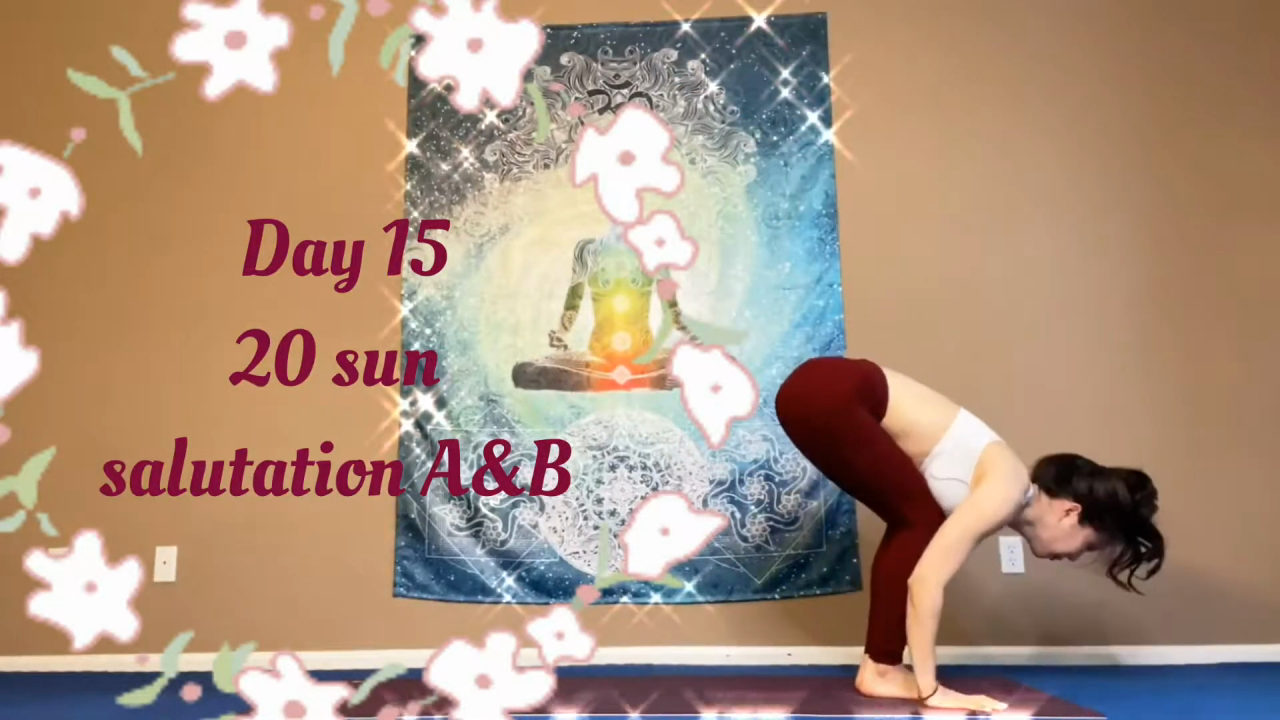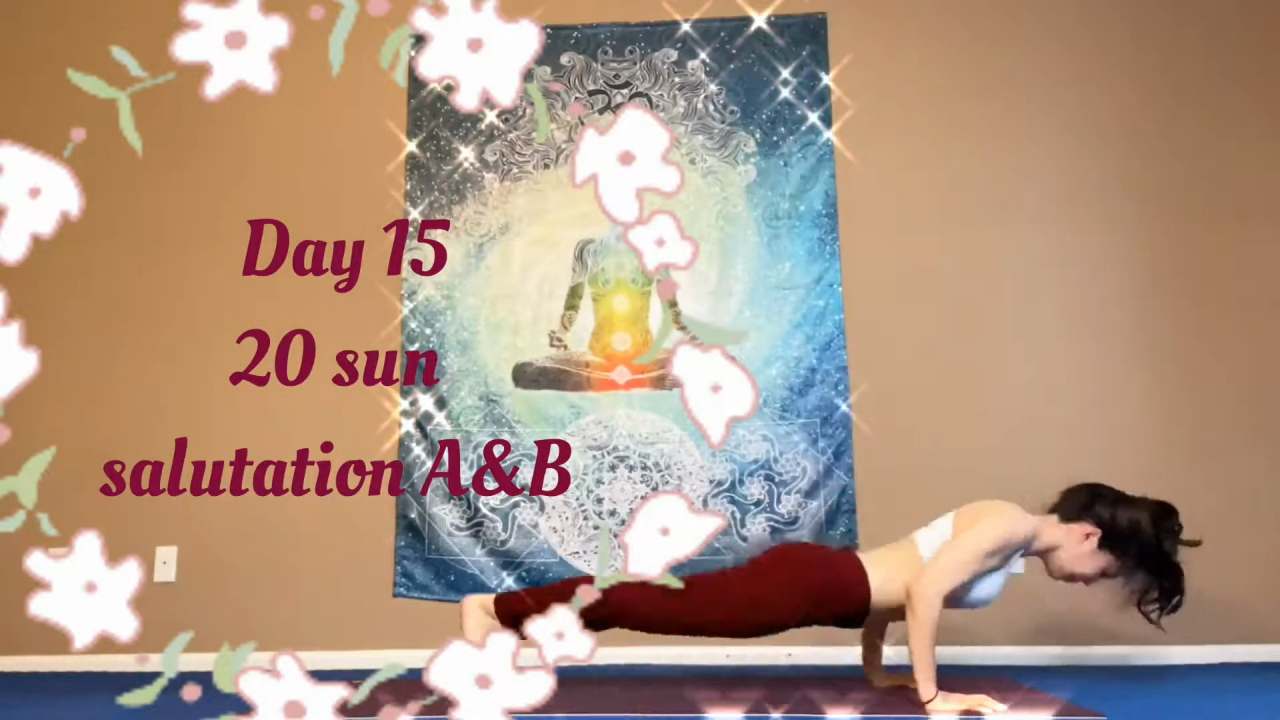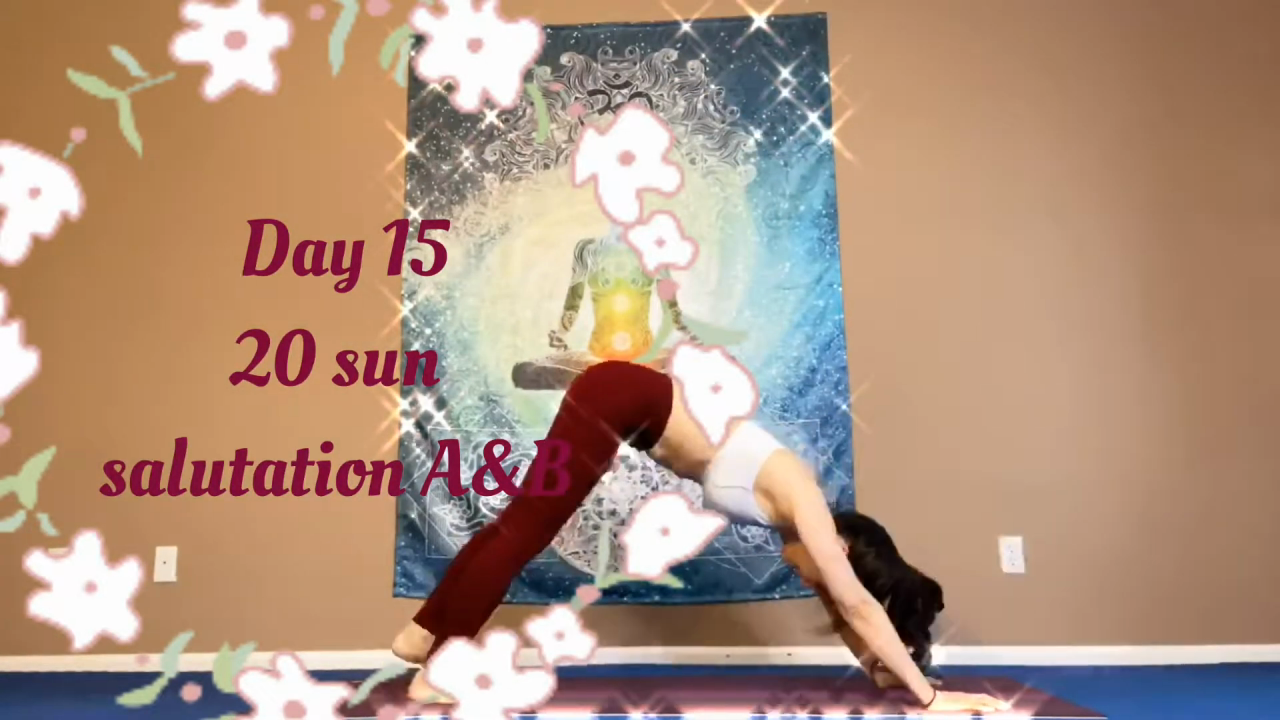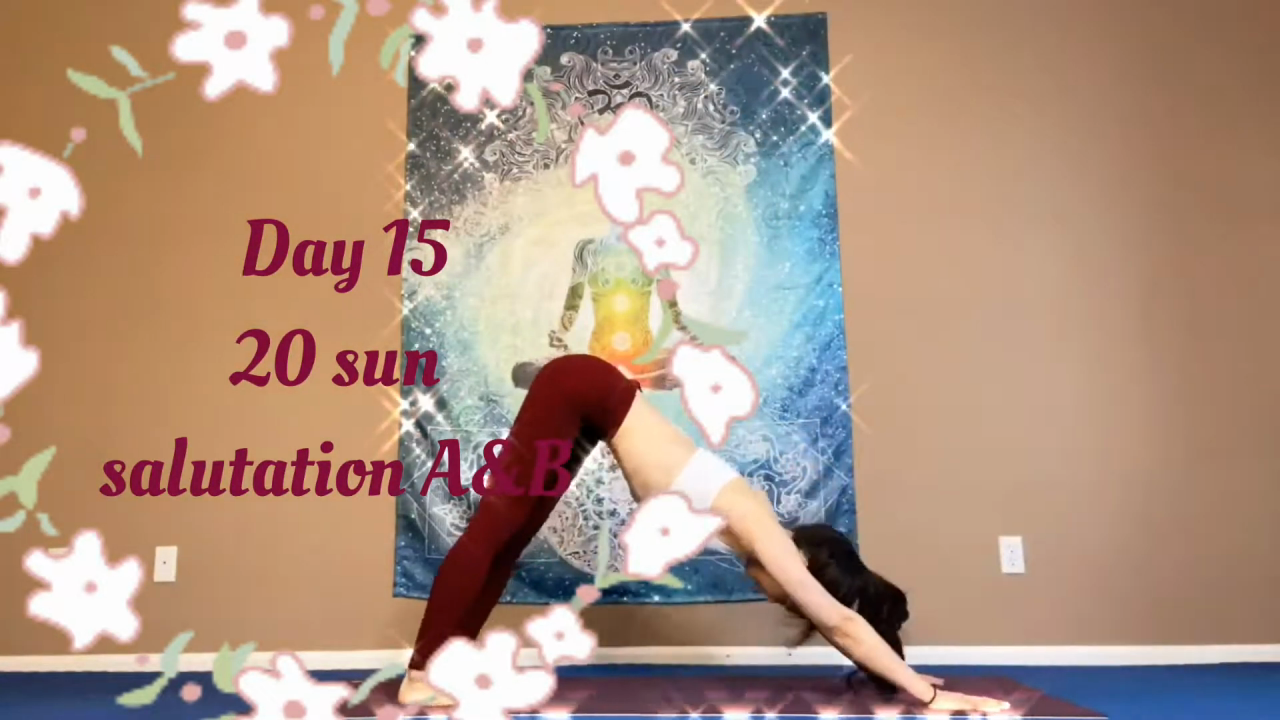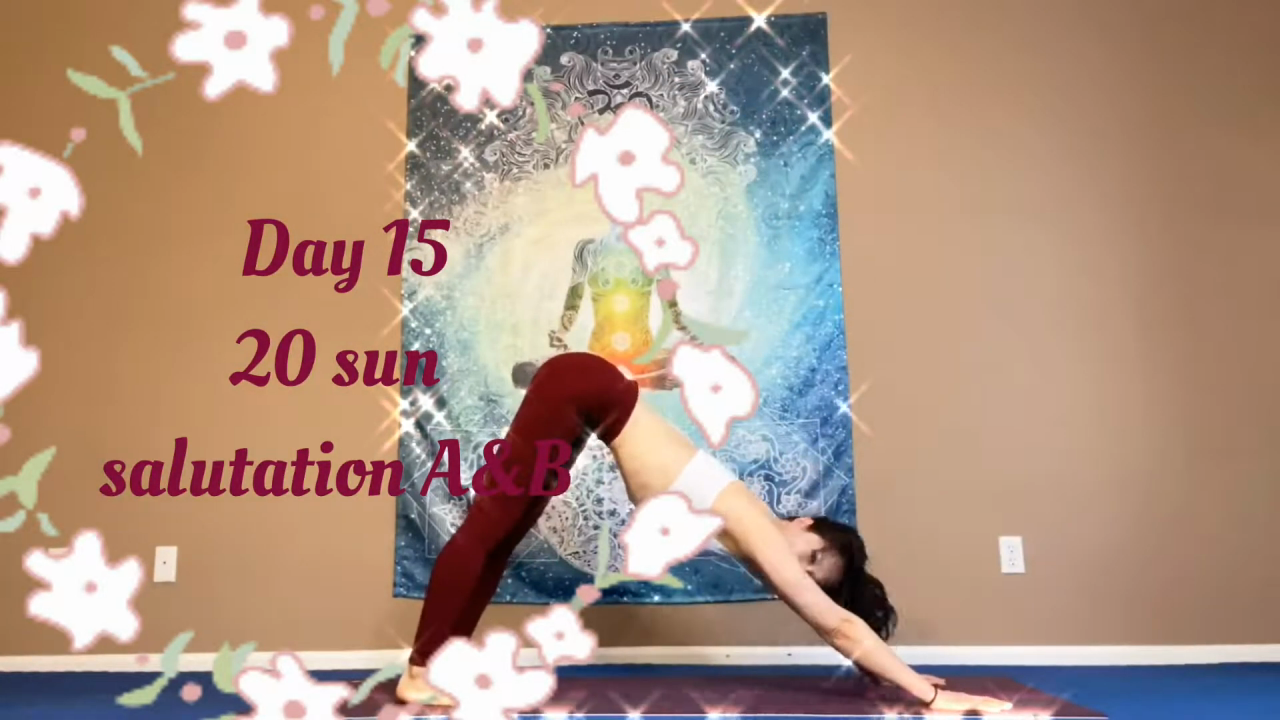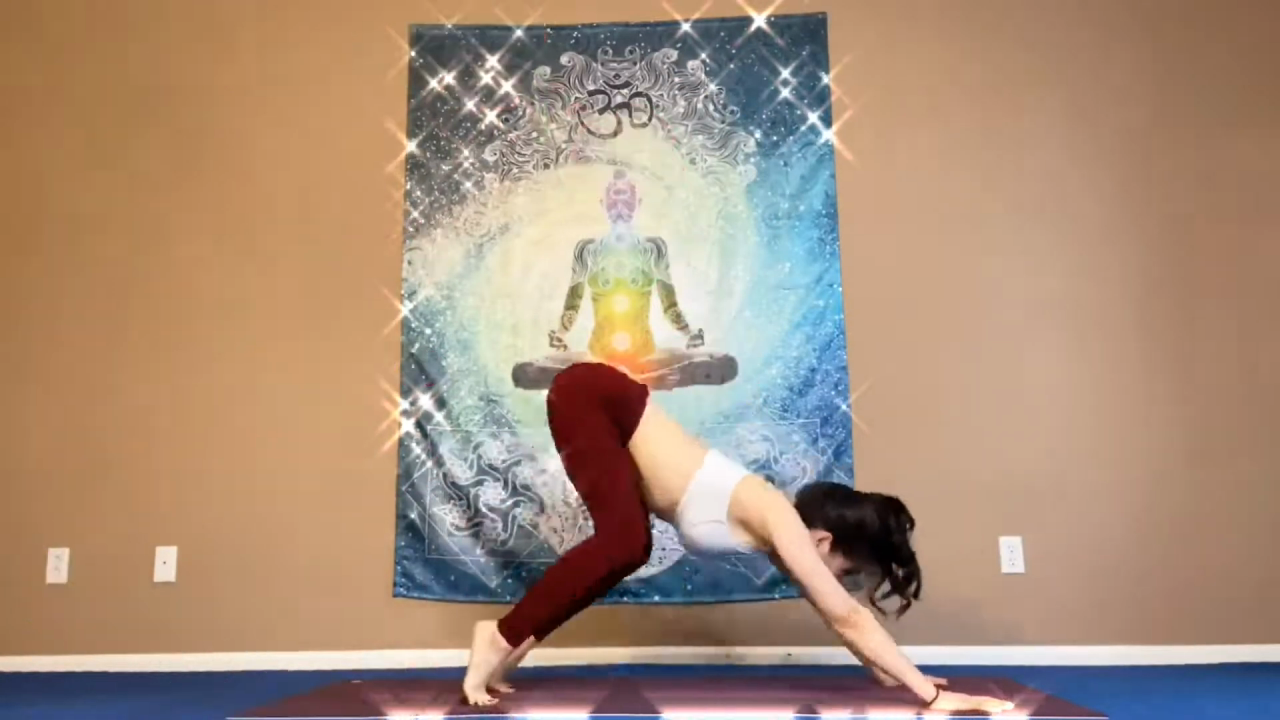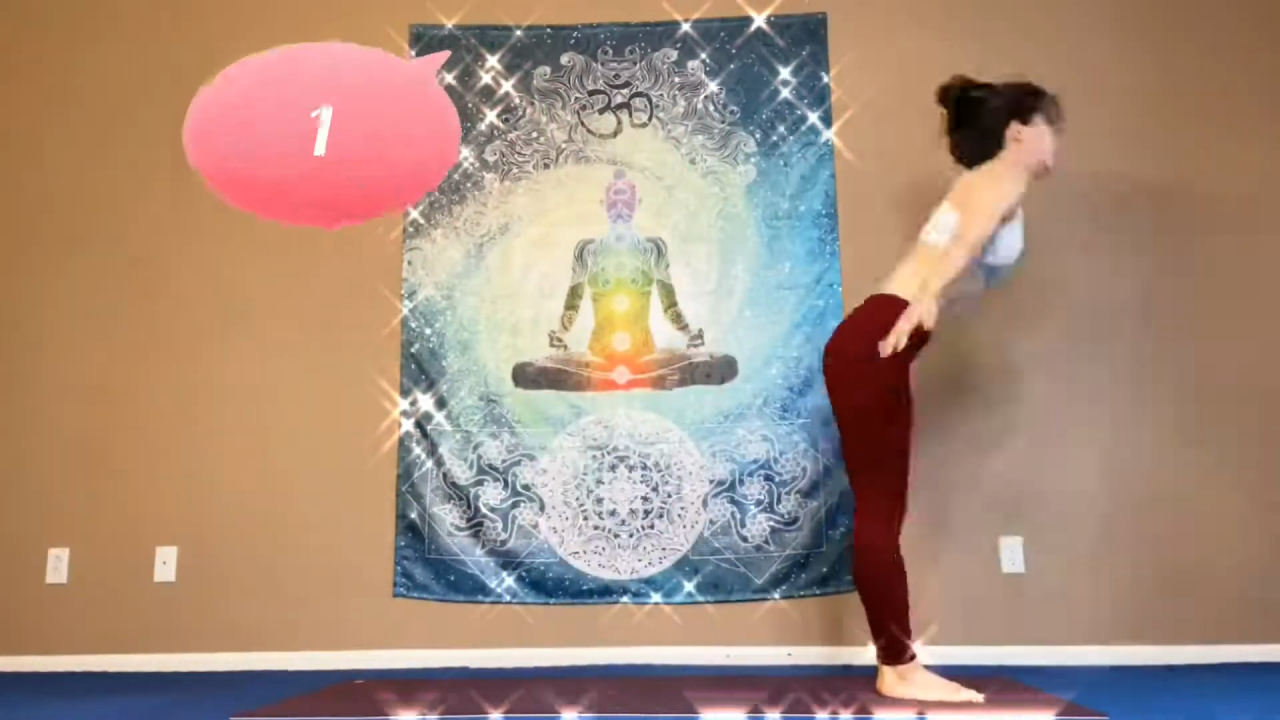
dt=0.4s
person 1, frame 1
left shoulder: (1002, 486)
right shoulder: (1005, 490)
left elbow: (921, 578)
right elbow: (925, 581)
right wrist: (929, 688)
left hip: (834, 392)
right hip: (825, 393)
left knee: (912, 521)
right knee: (920, 520)
left ankle: (880, 665)
right ankle: (880, 668)
person 1, frame 2
left shoulder: (995, 522)
right shoulder: (1010, 523)
right elbow: (925, 591)
left hip: (818, 578)
right hip: (810, 583)
left knee: (661, 599)
right knee: (656, 602)
left ankle: (498, 610)
right ankle: (499, 610)
person 1, frame 3
left shoulder: (798, 505)
right shoulder: (799, 499)
left elbow: (845, 601)
right elbow: (858, 603)
left wrist: (877, 667)
left hip: (627, 401)
right hip: (623, 398)
left knee: (526, 529)
right knee: (525, 528)
left ankle: (432, 639)
right ankle: (429, 637)
person 1, frame 4
left shoulder: (764, 539)
right shoulder: (759, 533)
left elbow: (835, 622)
right elbow: (840, 623)
left hip: (593, 401)
right hip: (577, 393)
left knee: (509, 536)
right knee: (495, 531)
person 1, frame 5
left shoulder: (760, 533)
right shoulder: (757, 531)
left elbow: (835, 622)
right elbow: (840, 626)
left hip: (589, 395)
right hip: (577, 391)
left knee: (501, 533)
right knee: (487, 529)
left ankle: (438, 663)
right ankle: (421, 670)
person 1, frame 6
left shoulder: (777, 520)
right shoulder: (779, 522)
left elbow: (846, 616)
right elbow: (848, 617)
left hip: (610, 410)
right hip: (589, 399)
left knee: (625, 546)
right knee: (627, 543)
right ankle: (503, 639)
person 1, frame 7
left shoulder: (989, 185)
right shoulder: (1003, 179)
right elbow: (964, 240)
right wrist: (926, 299)
left hip: (876, 344)
right hip: (876, 340)
left knee: (879, 516)
right knee: (879, 520)
left ankle: (897, 664)
right ankle: (898, 668)
person 2, frame 1
right shoulder: (588, 250)
left elbow: (669, 303)
right elbow: (572, 304)
right wrist: (560, 335)
left hip: (645, 358)
right hip: (598, 359)
right knee: (525, 373)
person 2, frame 2
right shoulder: (588, 250)
left elbow: (670, 303)
right elbow: (572, 303)
right wrist: (560, 336)
left hip: (645, 358)
right hip: (598, 357)
right knee: (524, 372)
person 2, frame 3
right shoulder: (588, 250)
left elbow: (670, 303)
right elbow: (572, 303)
left wrist: (685, 336)
right wrist: (560, 336)
left hip: (645, 357)
right hip: (598, 356)
right knee: (525, 372)
person 2, frame 4
right shoulder: (588, 250)
left elbow: (670, 302)
right elbow: (572, 304)
left wrist: (686, 334)
right wrist: (560, 336)
left hip: (646, 357)
right hip: (599, 355)
person 2, frame 5
right shoulder: (588, 250)
left elbow: (669, 301)
right elbow: (572, 302)
left wrist: (686, 335)
right wrist: (560, 336)
left hip: (645, 357)
right hip: (599, 355)
person 2, frame 6
left shoulder: (655, 249)
right shoulder: (587, 251)
left elbow: (670, 304)
right elbow: (572, 305)
left wrist: (689, 335)
right wrist: (559, 336)
left hip: (645, 355)
right hip: (599, 355)
right knee: (524, 372)
person 2, frame 7
left shoulder: (654, 248)
right shoulder: (587, 250)
left elbow: (670, 305)
right elbow: (572, 304)
left wrist: (690, 335)
right wrist: (558, 338)
left hip: (646, 355)
right hip: (598, 357)
left knee: (725, 365)
right knee: (524, 372)
